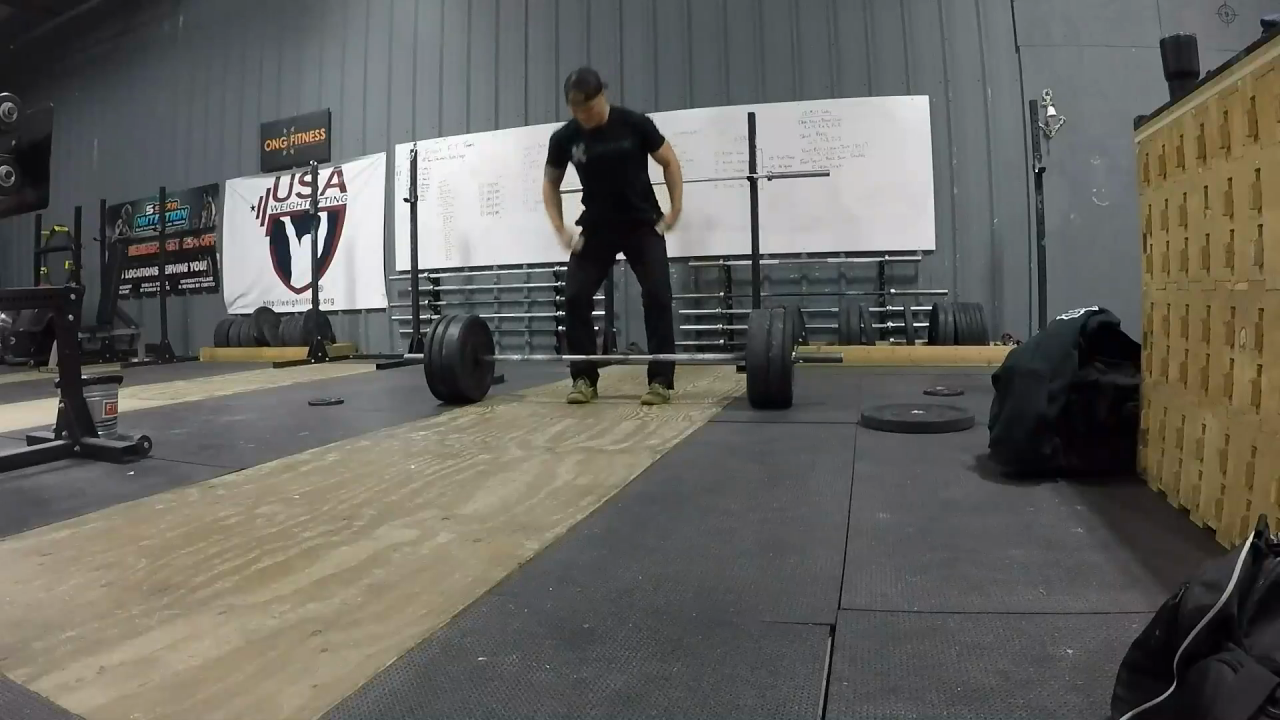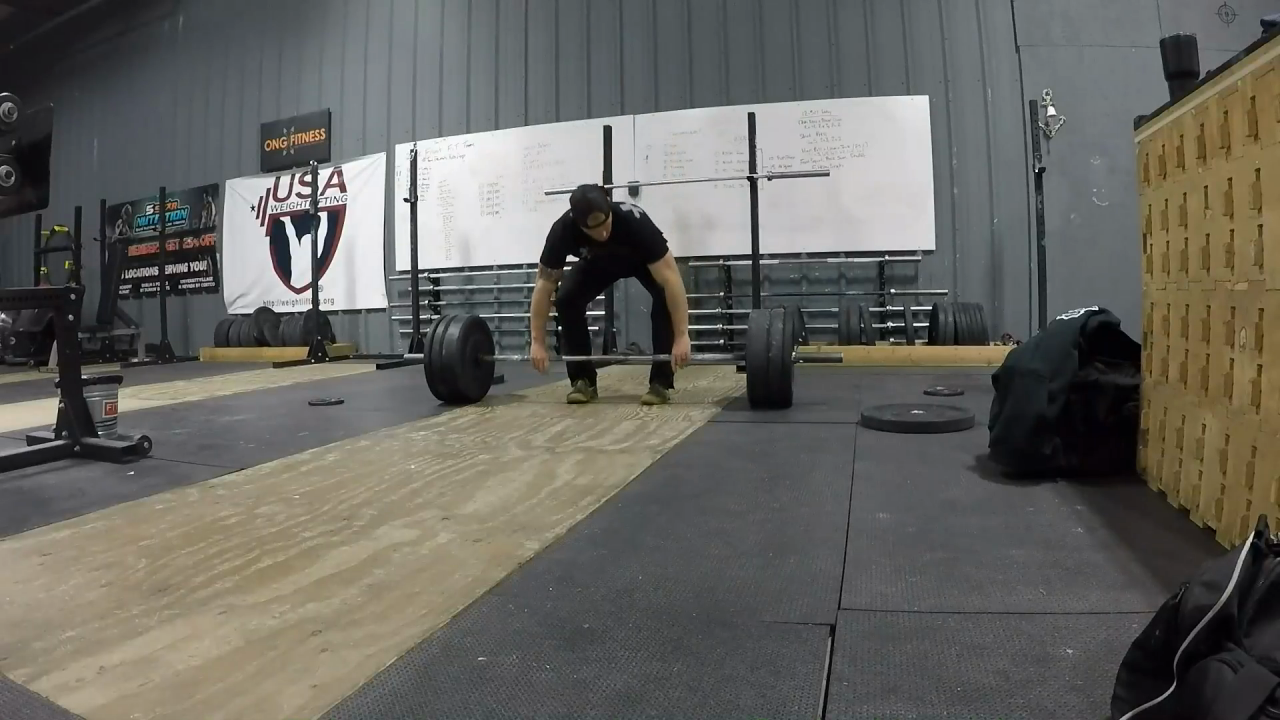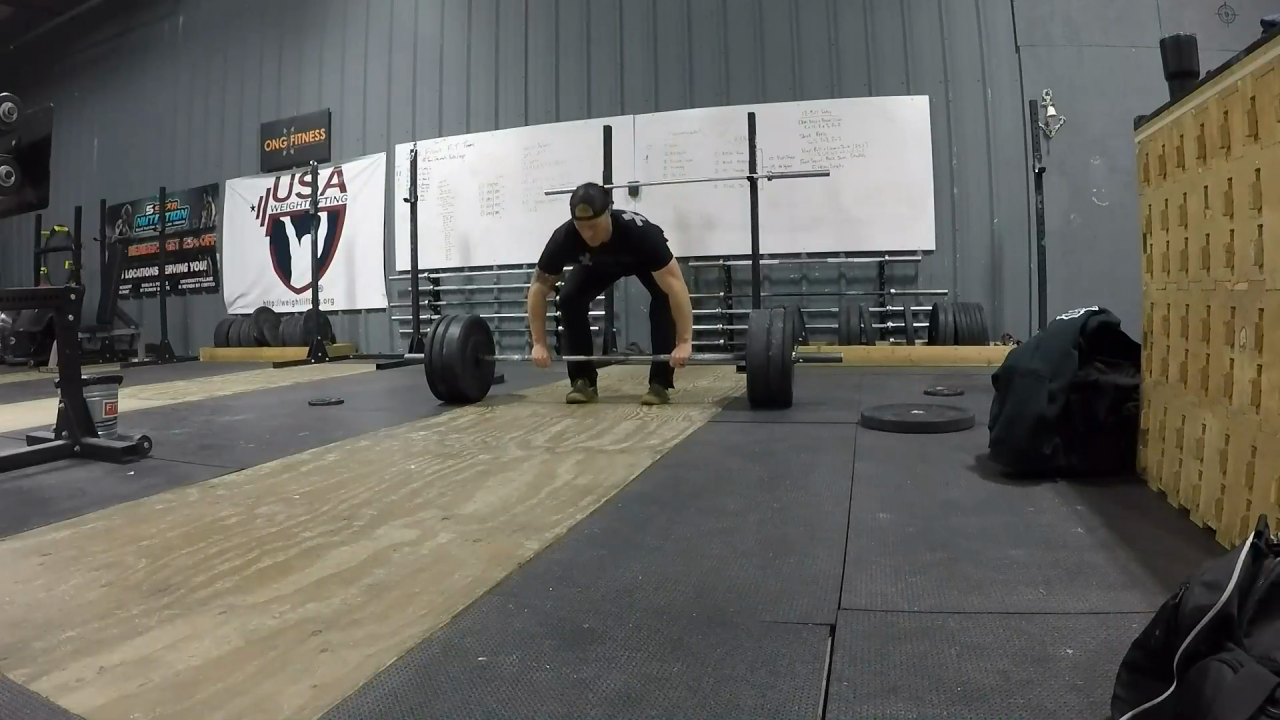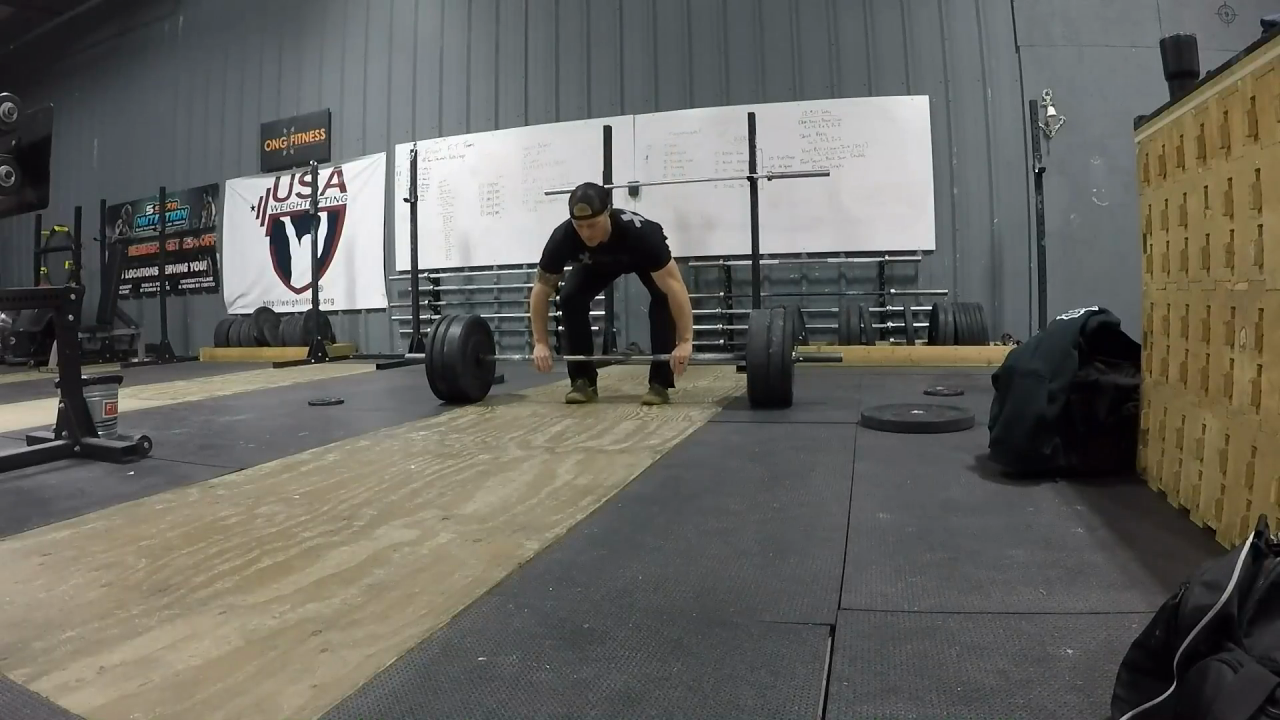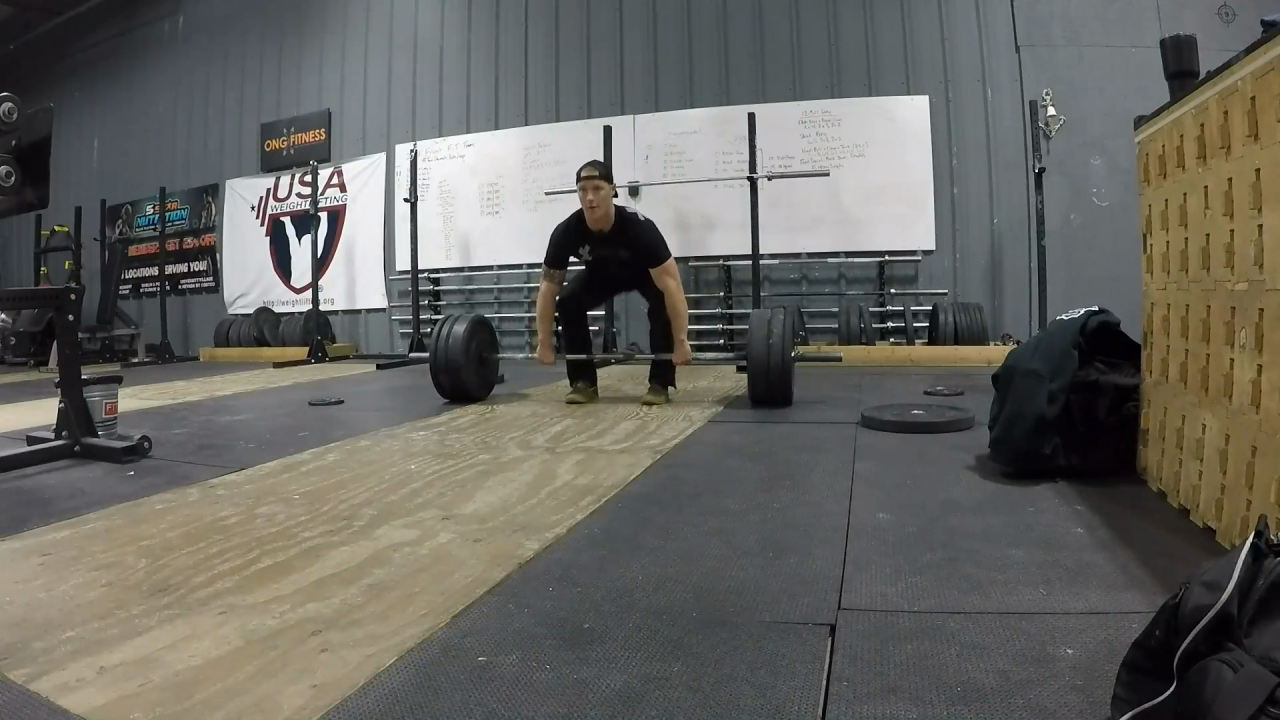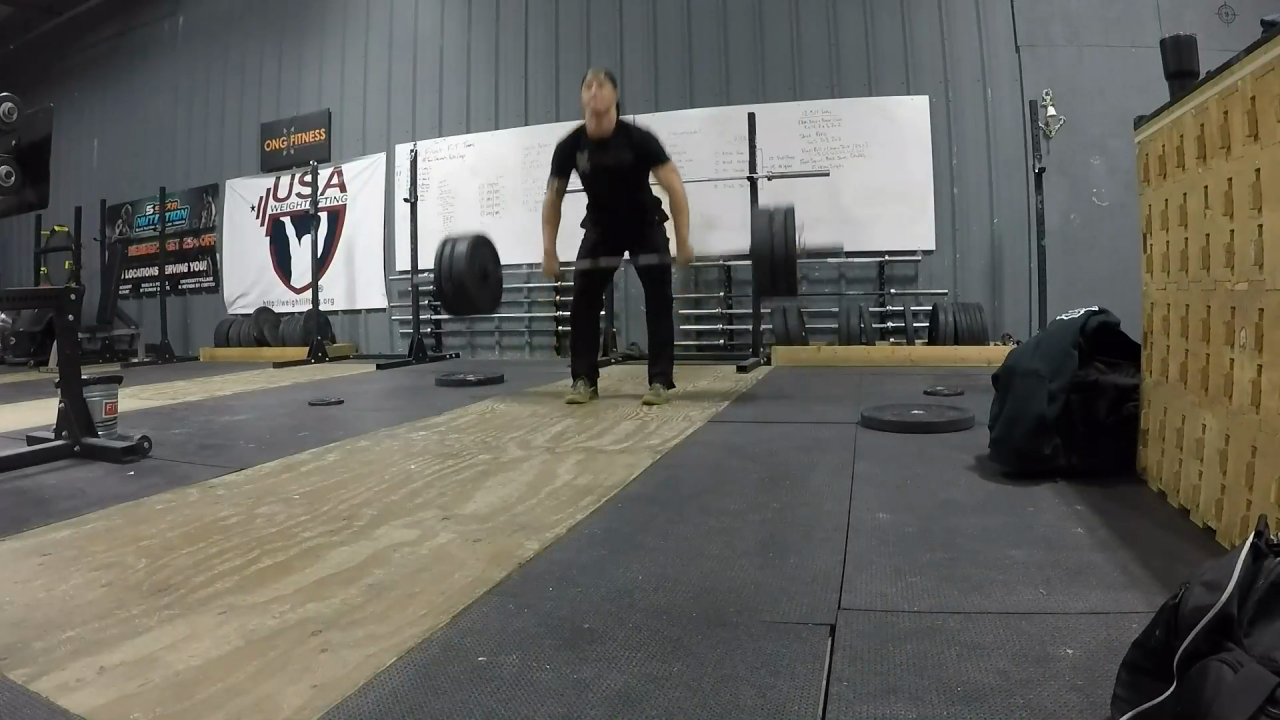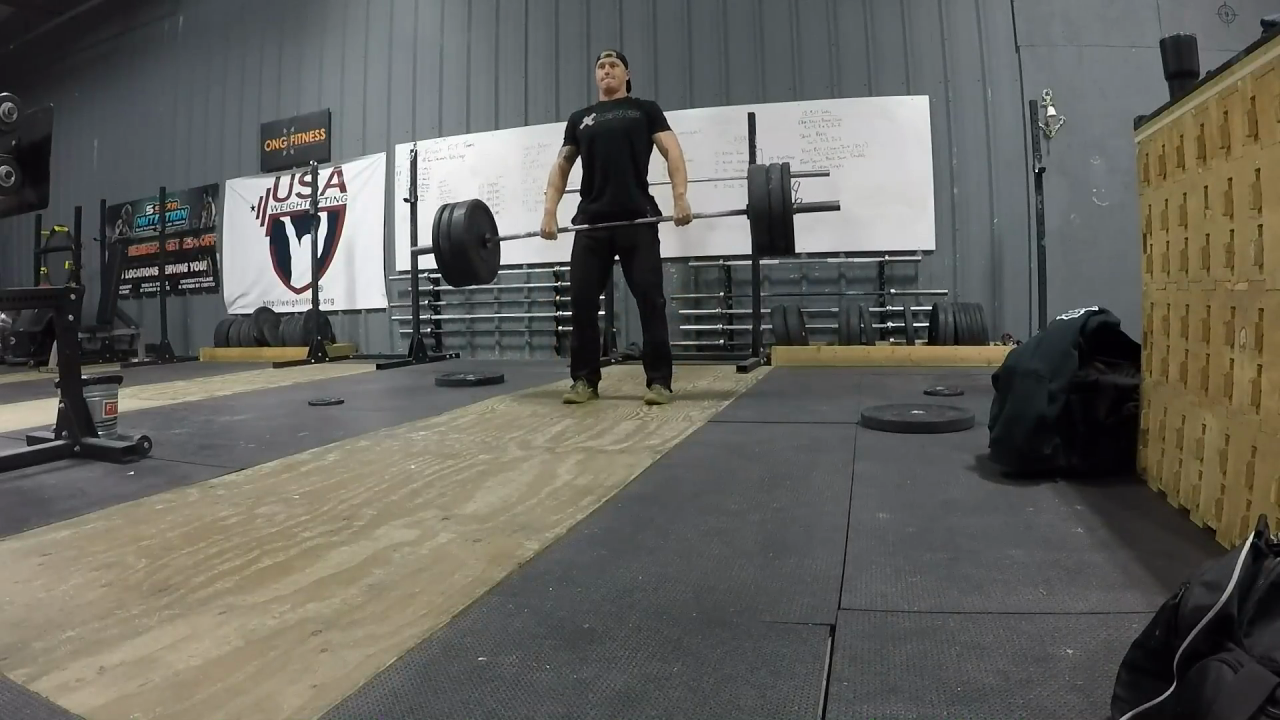
dt=0.7s
person 1, frame 1
left shoulder: (634, 123)
right shoulder: (563, 138)
left elbow: (669, 162)
right elbow: (551, 184)
left wrist: (674, 210)
right wrist: (561, 229)
left hip: (642, 225)
right hip: (597, 228)
left knee: (657, 294)
right knee: (575, 295)
left ankle: (660, 380)
right ankle: (584, 379)
person 1, frame 2
left shoulder: (633, 221)
right shoulder: (562, 231)
left elbow: (670, 278)
right elbow: (544, 287)
left wrist: (681, 336)
right wrist: (538, 342)
left hip: (642, 259)
right hip: (597, 263)
left knee: (666, 297)
right knee: (566, 299)
left ankle: (660, 382)
right ankle: (583, 380)
person 1, frame 3
left shoulder: (638, 231)
right shoulder: (563, 238)
left elbow: (676, 287)
right elbow: (538, 289)
left wrist: (683, 342)
right wrist: (539, 343)
left hip: (642, 259)
right hip: (598, 264)
left knee: (664, 297)
right knee: (569, 299)
left ankle: (660, 383)
right ankle: (583, 381)
person 1, frame 4
left shoulder: (639, 232)
right shoulder: (562, 238)
left elbow: (675, 288)
right elbow: (541, 291)
left wrist: (685, 342)
right wrist: (540, 343)
left hip: (641, 256)
right hip: (596, 262)
left knee: (663, 296)
right knee: (570, 298)
left ankle: (660, 383)
right ankle: (584, 380)
person 1, frame 5
left shoulder: (639, 228)
right shoulder: (566, 232)
left elbow: (672, 286)
right elbow: (548, 289)
left wrist: (680, 342)
right wrist: (544, 343)
left hip: (642, 272)
right hip: (600, 274)
left knee: (662, 302)
right knee: (567, 302)
left ankle: (659, 383)
right ankle: (583, 381)
person 1, frame 6
left shoulder: (638, 138)
right shoulder: (569, 146)
left elbow: (673, 186)
right elbow: (553, 200)
left wrist: (682, 241)
right wrist: (549, 252)
left hip: (644, 224)
right hip: (600, 227)
left knee: (658, 292)
right knee: (584, 295)
left ankle: (660, 382)
right ankle: (584, 380)
person 1, frame 7
left shoulder: (644, 110)
right shoulder: (580, 118)
left elbow: (671, 151)
right elbow: (561, 167)
left wrist: (680, 197)
right wrist: (550, 211)
left hip: (637, 217)
right hip: (591, 218)
left knee: (649, 297)
right knee: (582, 298)
left ankle: (659, 381)
right ankle: (585, 379)
